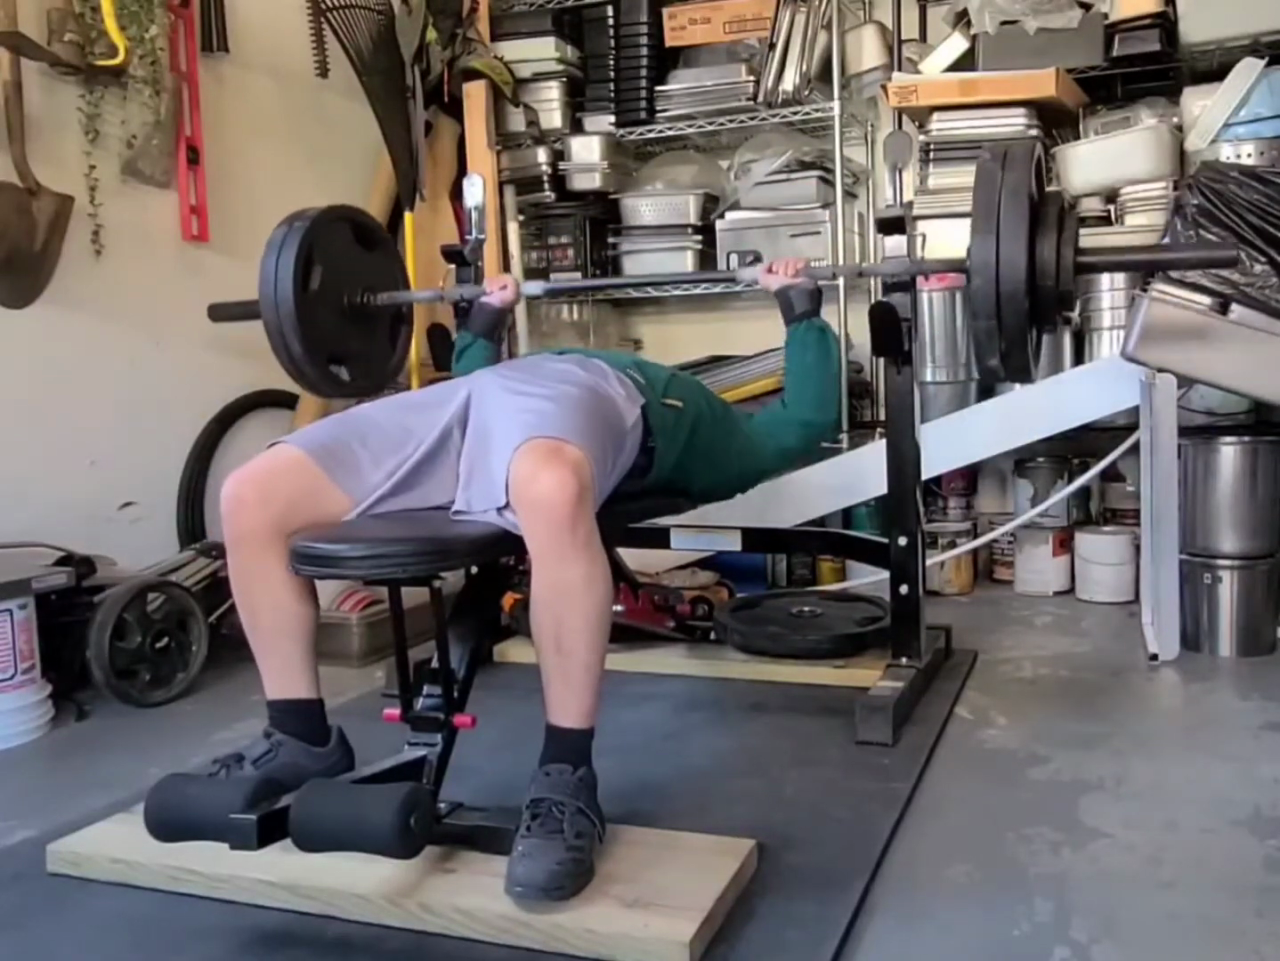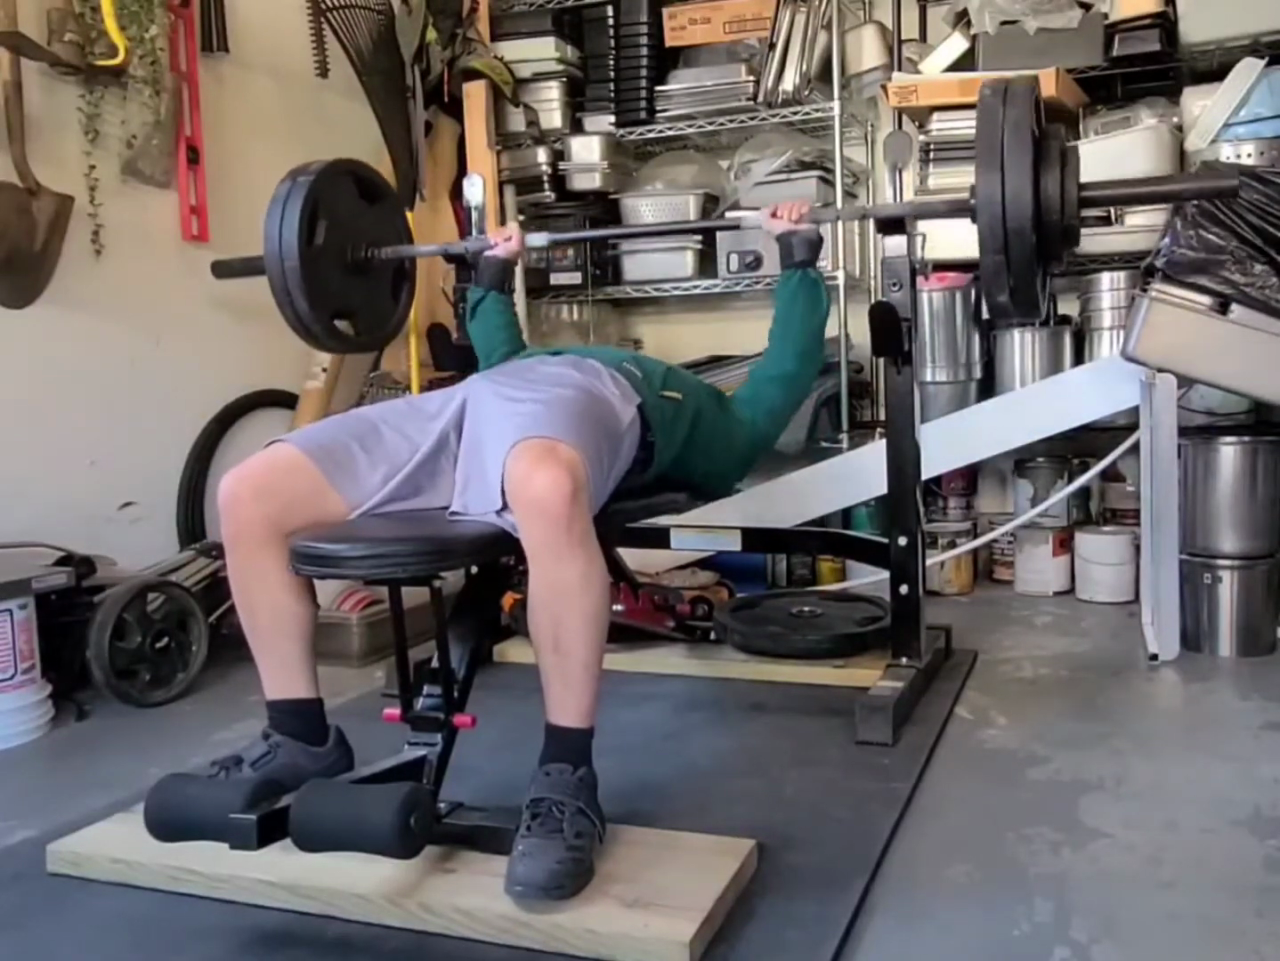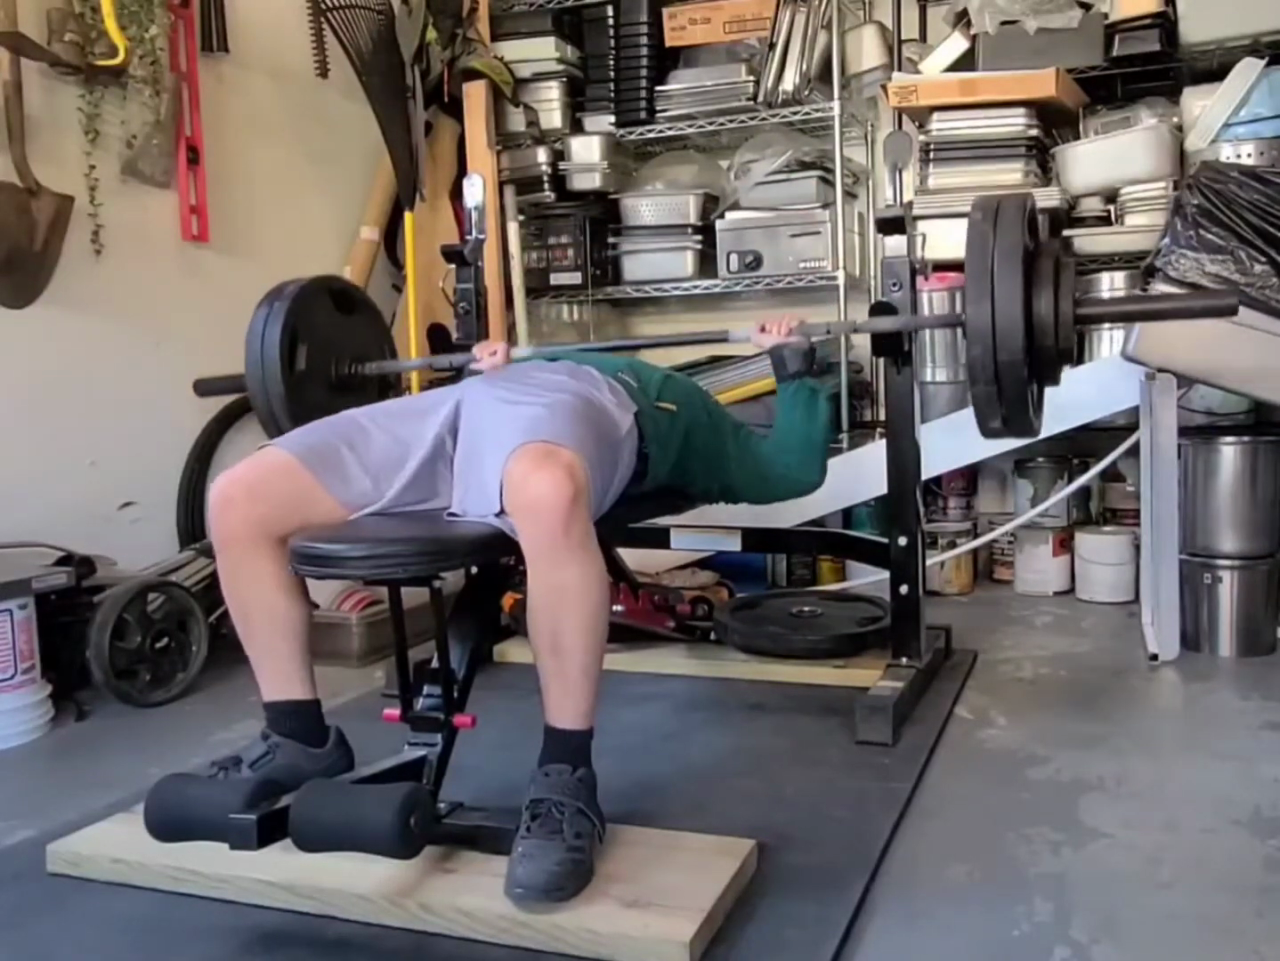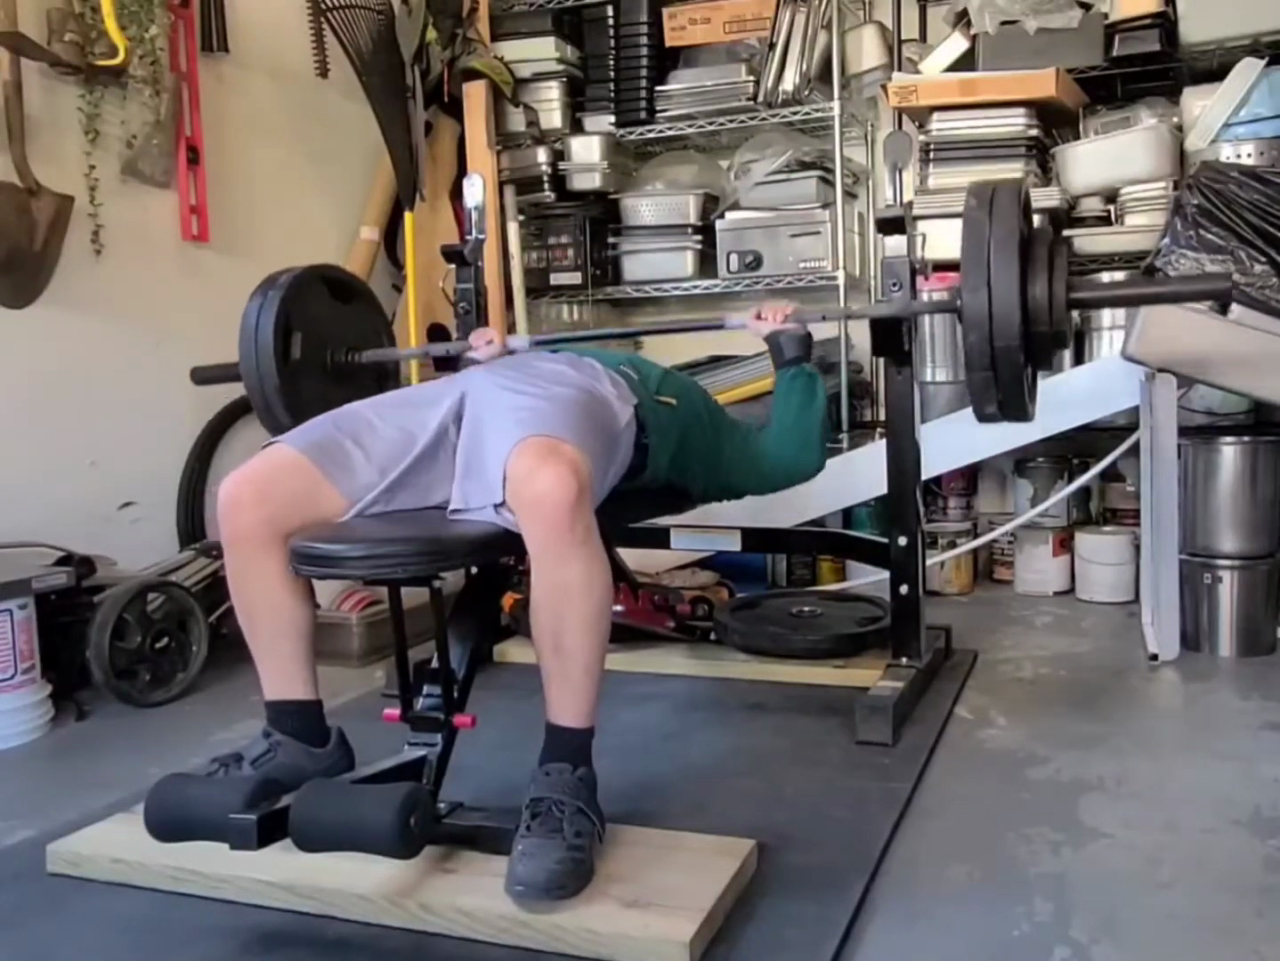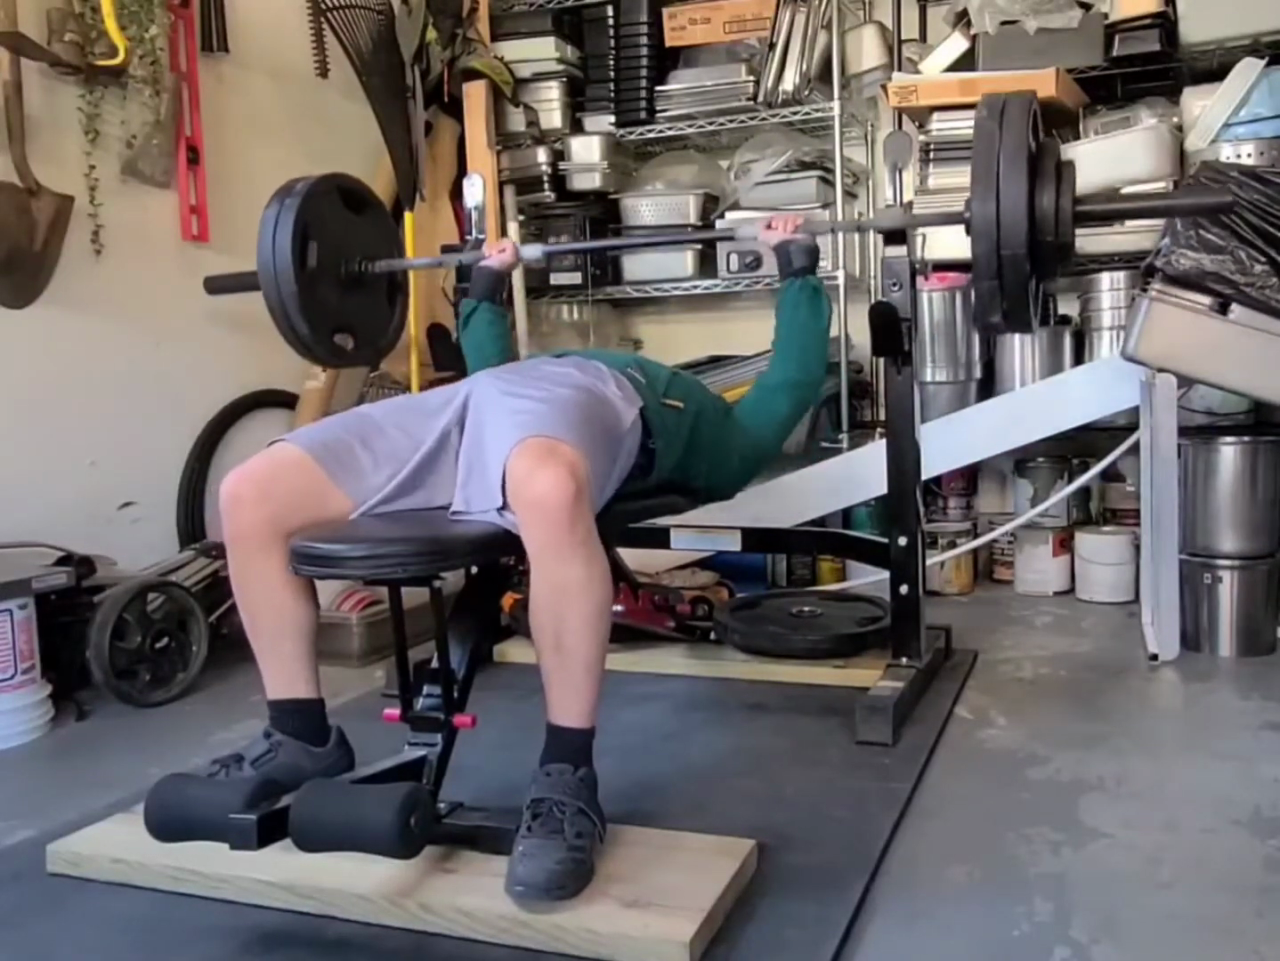
dt=0.4s
person 1, frame 1
left shoulder: (720, 436)
left elbow: (809, 419)
right elbow: (485, 382)
left wrist: (799, 306)
right wrist: (485, 317)
left knee: (551, 493)
right knee: (250, 498)
left ankle: (565, 782)
right ankle: (301, 739)
person 1, frame 2
left shoulder: (720, 432)
left elbow: (790, 368)
right elbow: (502, 357)
left wrist: (797, 256)
right wrist: (493, 274)
left knee: (546, 491)
right knee: (246, 497)
left ankle: (566, 778)
right ankle: (300, 739)
person 1, frame 3
left shoulder: (708, 424)
left elbow: (797, 465)
left wrist: (793, 362)
right wrist: (476, 374)
left knee: (547, 493)
right knee: (238, 501)
left ankle: (565, 783)
right ankle: (301, 742)
person 1, frame 4
left shoulder: (704, 426)
left elbow: (795, 457)
left wrist: (790, 349)
right wrist: (478, 364)
left knee: (550, 490)
right knee: (247, 500)
left ankle: (565, 780)
right ankle: (301, 740)
person 1, frame 5
left shoulder: (721, 436)
left elbow: (795, 379)
right elbow: (491, 369)
left wrist: (796, 266)
right wrist: (486, 284)
left knee: (550, 494)
right knee: (249, 498)
left ankle: (566, 781)
right ankle: (302, 740)
